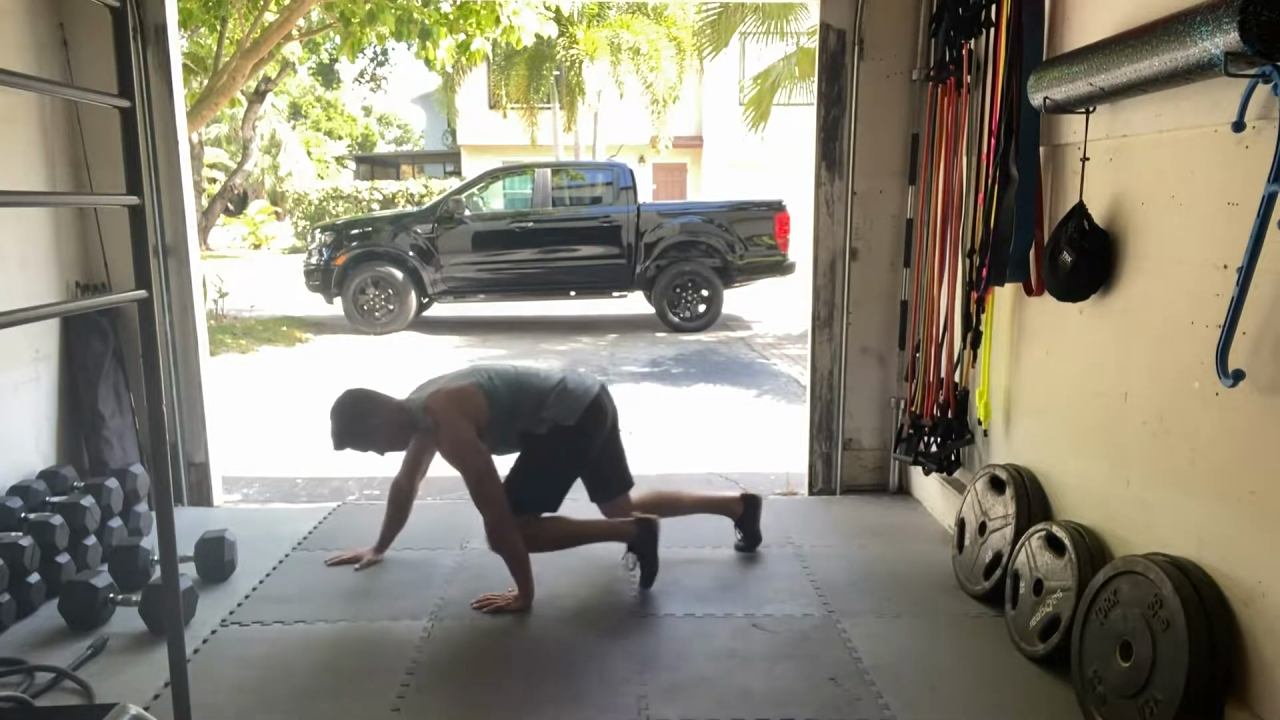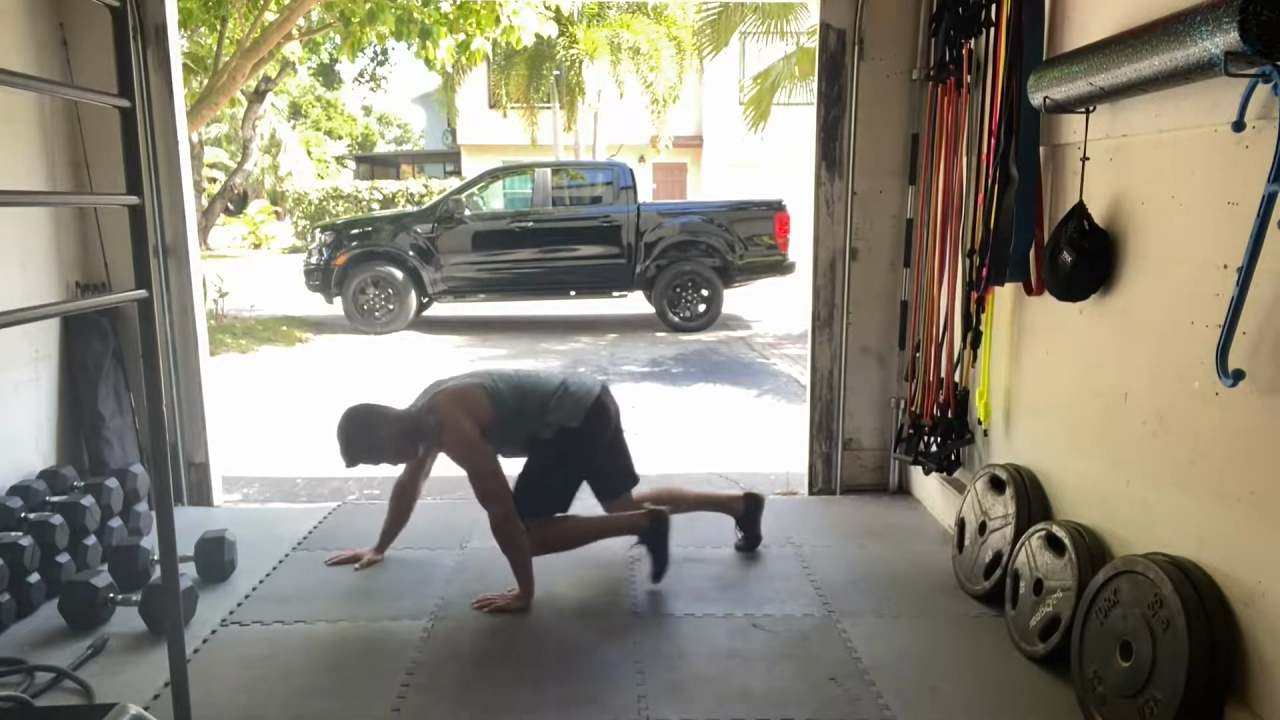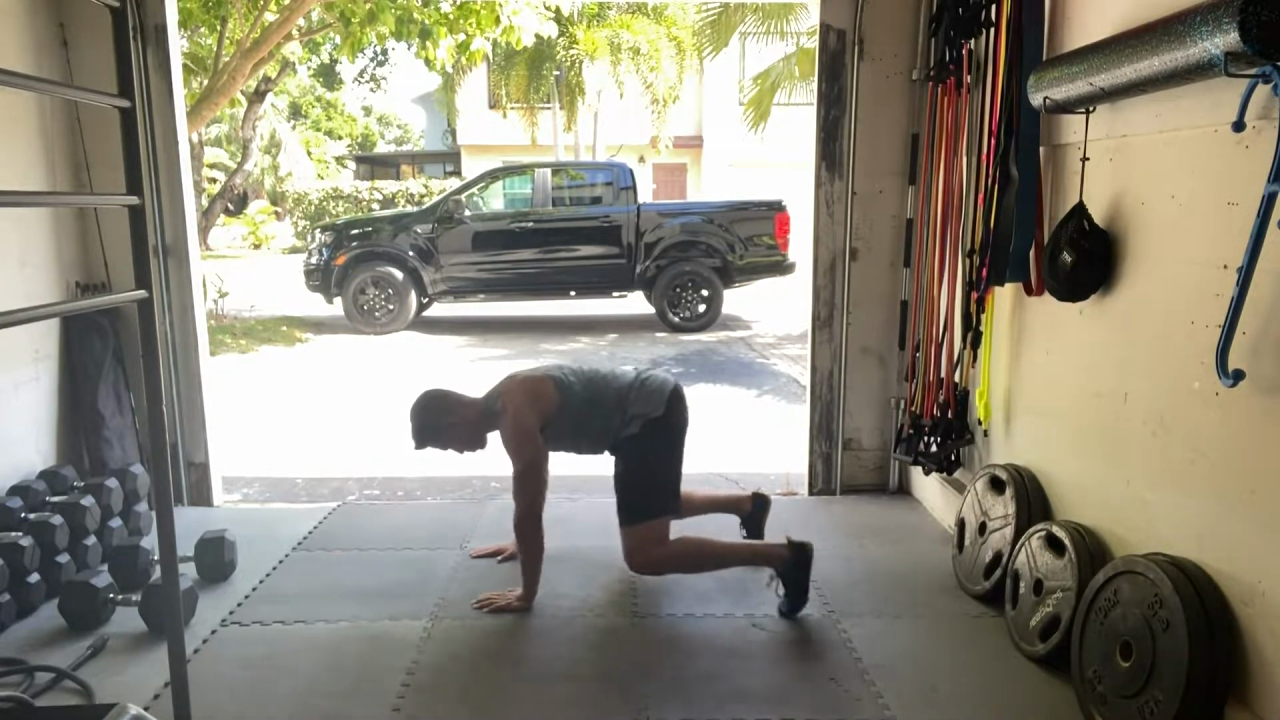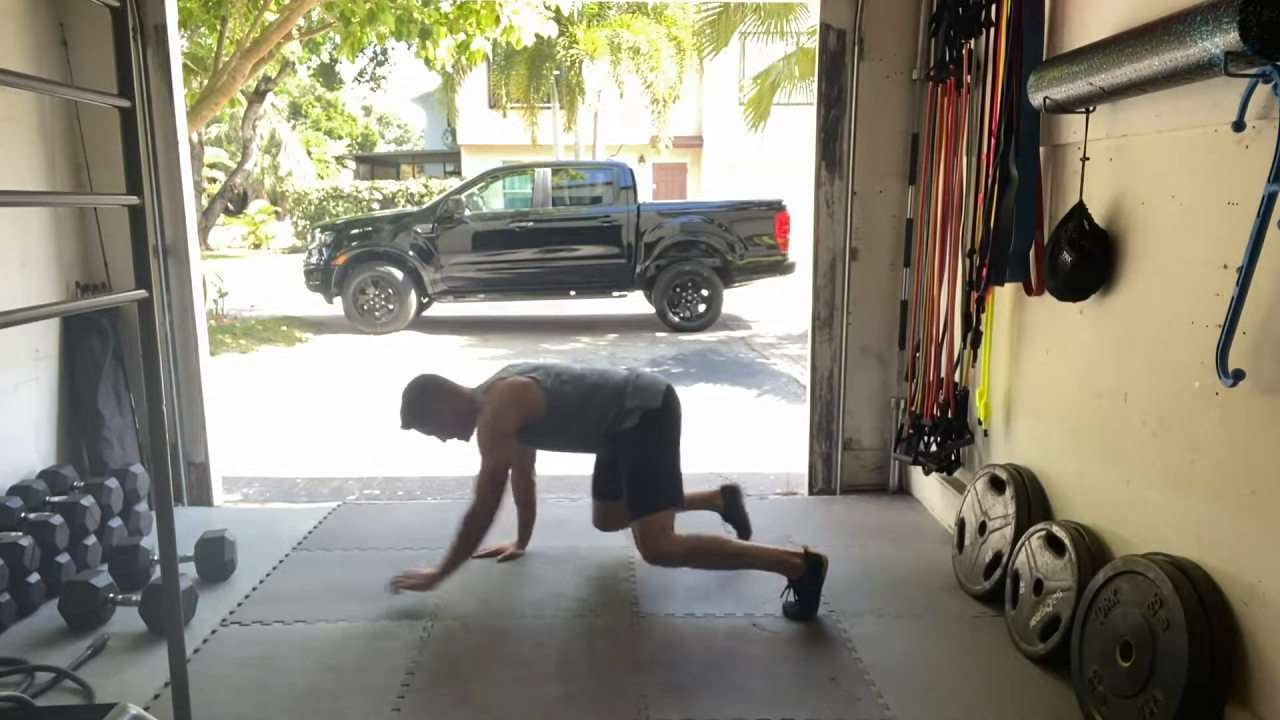
dt=0.4s
person 1, frame 1
left shoulder: (446, 424)
right shoulder: (421, 410)
left elbow: (497, 516)
right elbow: (406, 483)
left wrist: (525, 593)
right wrist: (377, 549)
left hip: (573, 417)
right hip: (585, 402)
left knee: (519, 530)
right knee: (621, 507)
left ankle: (634, 533)
right ankle: (740, 507)
person 1, frame 2
left shoulder: (448, 426)
right shoulder: (424, 413)
left elbow: (502, 511)
right elbow: (408, 485)
left wrist: (525, 592)
right wrist: (378, 548)
left hip: (576, 418)
right hip: (588, 405)
left knee: (524, 532)
right knee: (625, 503)
left ankle: (642, 523)
right ankle: (741, 504)
person 1, frame 3
left shoulder: (514, 417)
right shoulder: (507, 401)
left elbow: (528, 510)
left wrist: (526, 595)
right wrist: (518, 543)
left hip: (652, 413)
right hip: (650, 407)
left knee: (646, 556)
right knee: (651, 505)
left ankle: (784, 556)
right ankle: (750, 505)
person 1, frame 4
left shoulder: (495, 413)
right shoulder: (496, 394)
left elbow: (484, 508)
right elbow: (522, 473)
left wrist: (439, 575)
right wrist: (520, 540)
left hip: (646, 413)
right hip: (629, 414)
left knee: (658, 548)
right knee: (608, 518)
left ankle: (798, 565)
right ankle: (721, 499)
